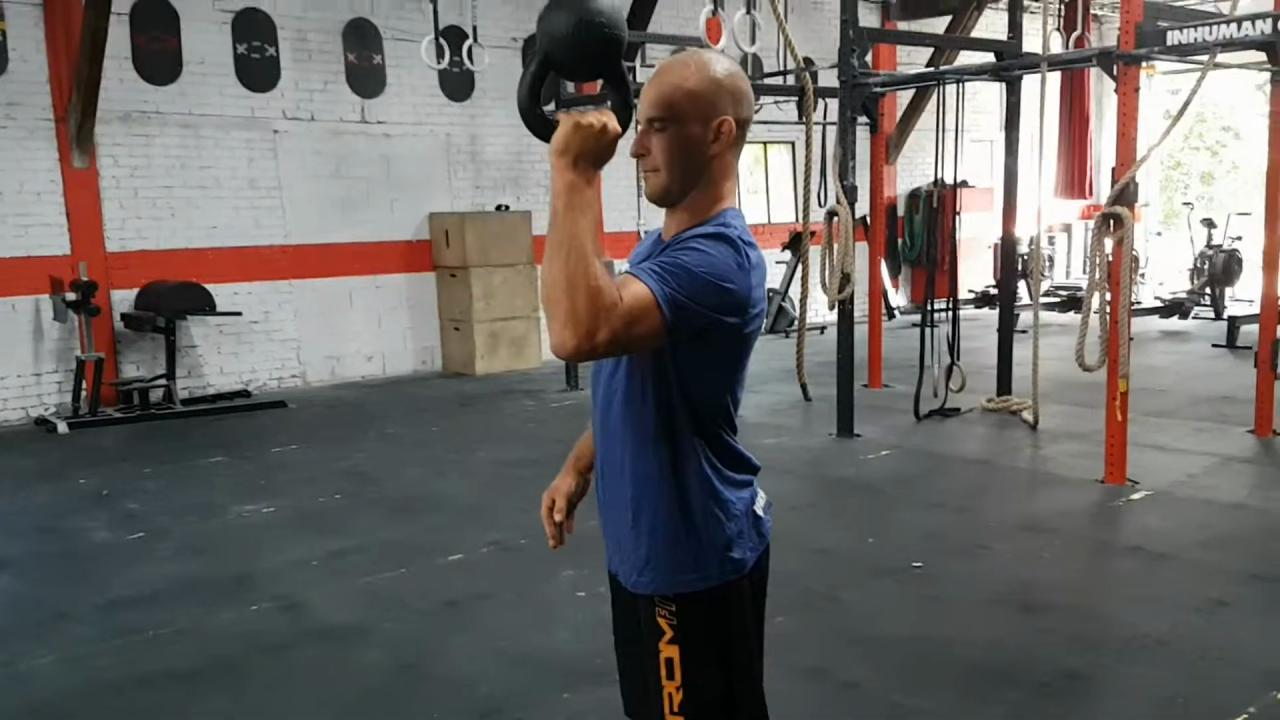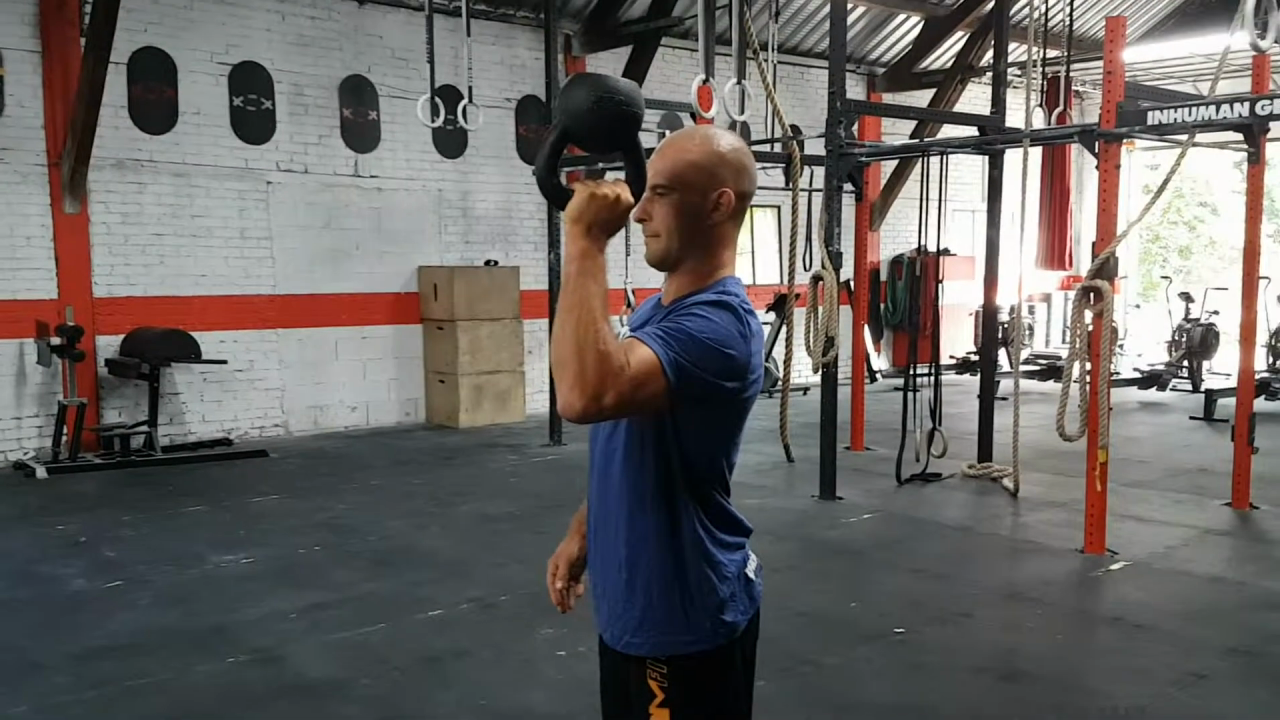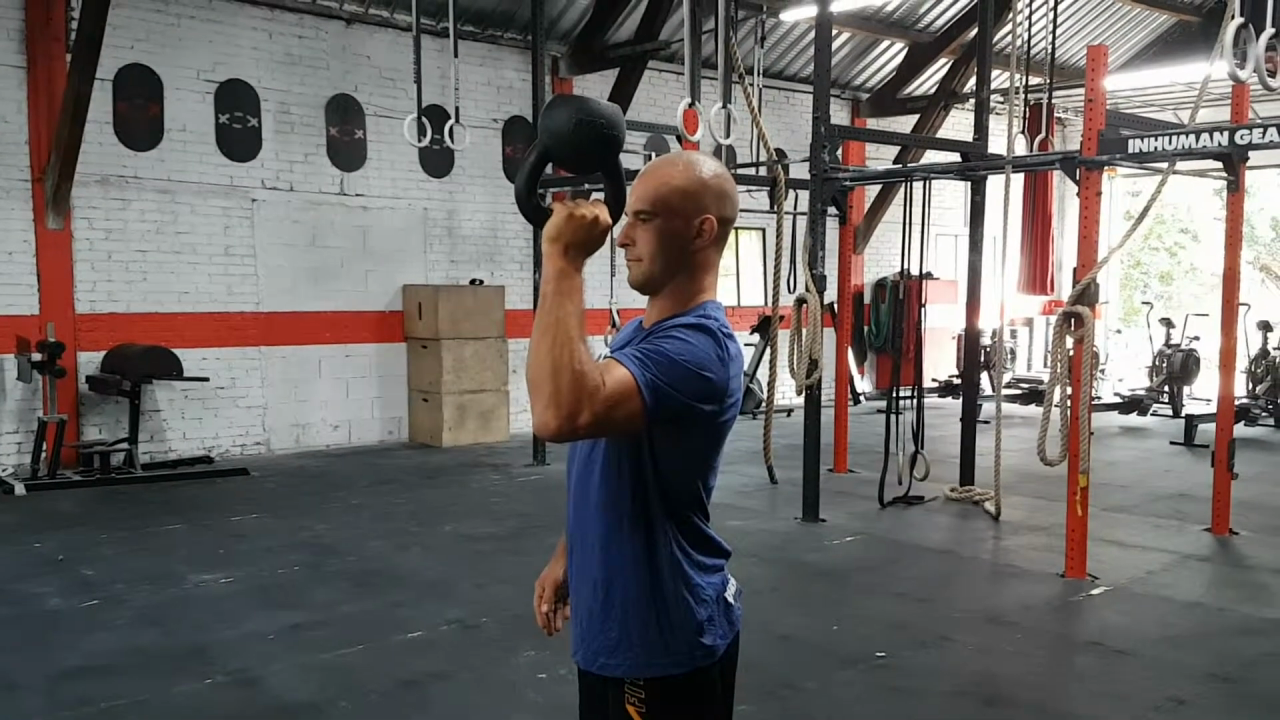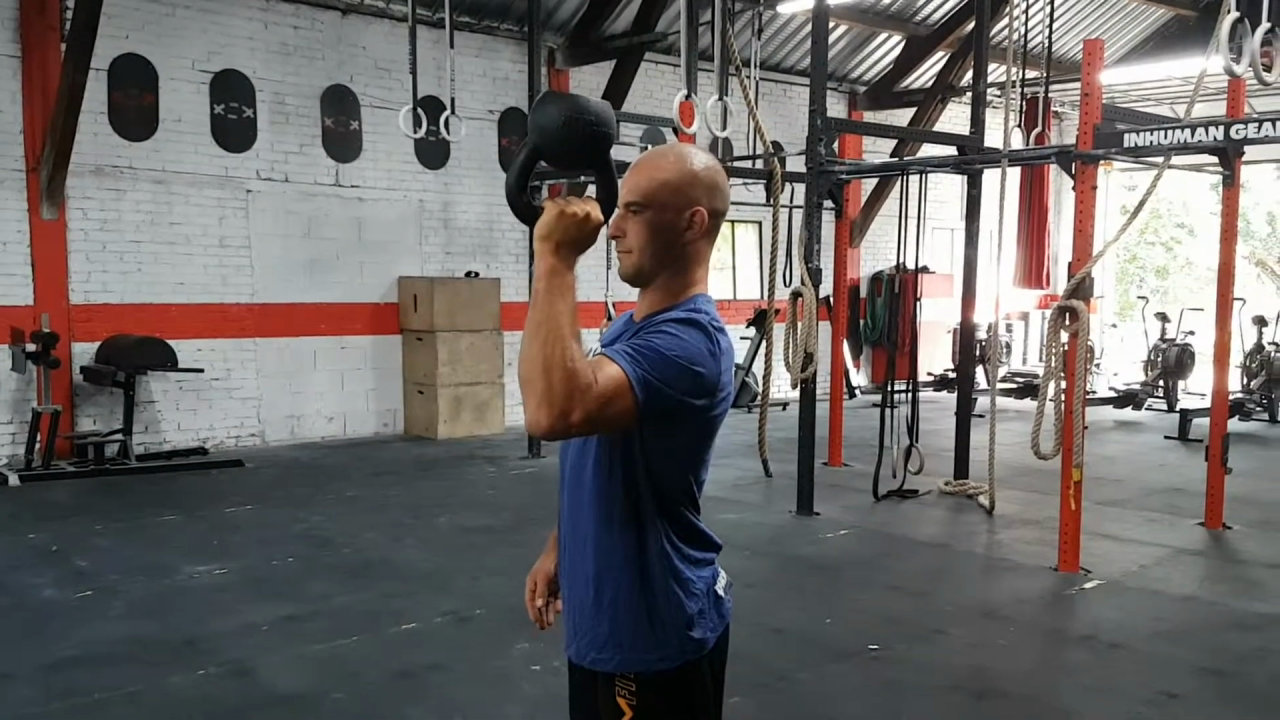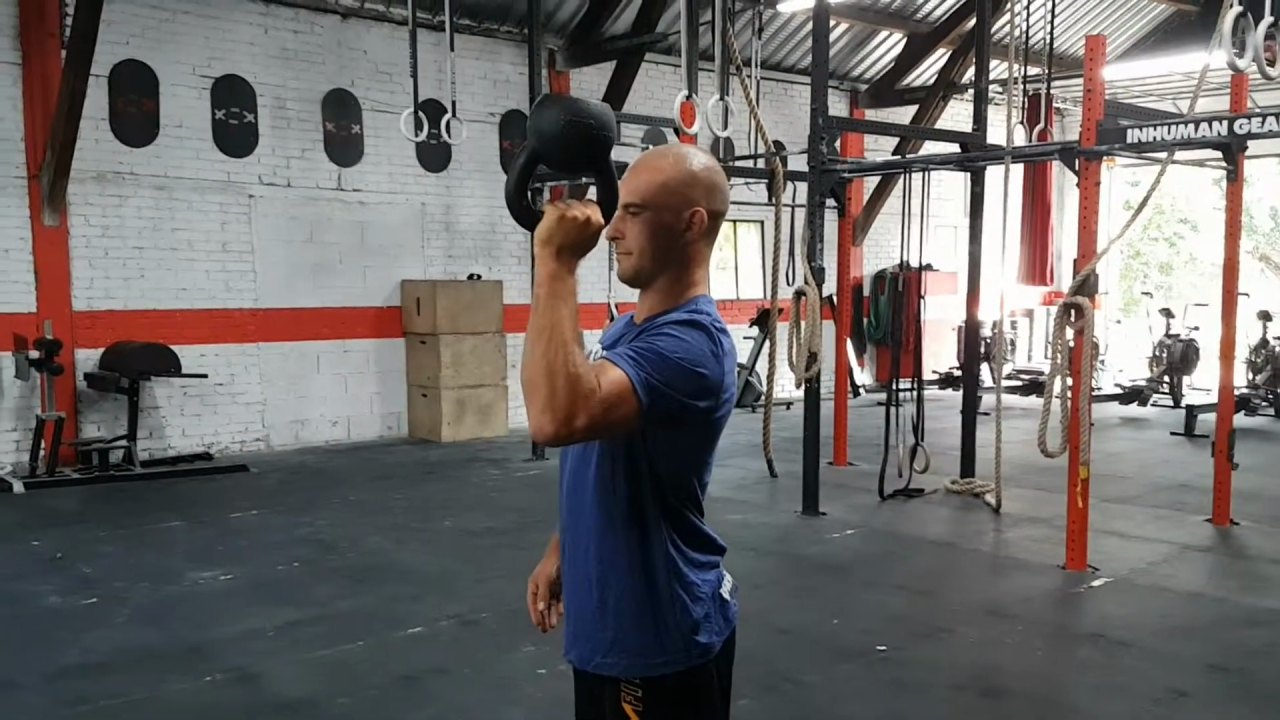
dt=1s
person 1, frame 1
left shoulder: (718, 256)
right shoulder: (663, 244)
left elbow: (579, 332)
left wrist: (573, 174)
right wrist: (577, 468)
left hip: (697, 551)
right hip: (649, 541)
person 1, frame 2
left shoulder: (717, 323)
right shoulder: (659, 310)
left elbow: (584, 395)
left wrist: (585, 241)
right wrist: (581, 532)
left hip: (686, 618)
right hip: (636, 603)
person 1, frame 3
left shoulder: (697, 347)
right shoulder: (642, 332)
left elbow: (561, 413)
left wrist: (563, 260)
right wrist: (567, 556)
left hip: (666, 638)
right hip: (615, 625)
person 1, frame 4
left shoulder: (688, 341)
right shoulder: (632, 326)
left elbow: (554, 412)
left wrist: (555, 258)
right wrist: (559, 548)
left hip: (656, 631)
right hip: (608, 617)
person 1, frame 5
left shoulder: (690, 343)
right shoulder: (630, 328)
left elbow: (557, 417)
left wrist: (556, 261)
right wrist: (561, 550)
left hip: (662, 635)
right hip: (610, 623)
